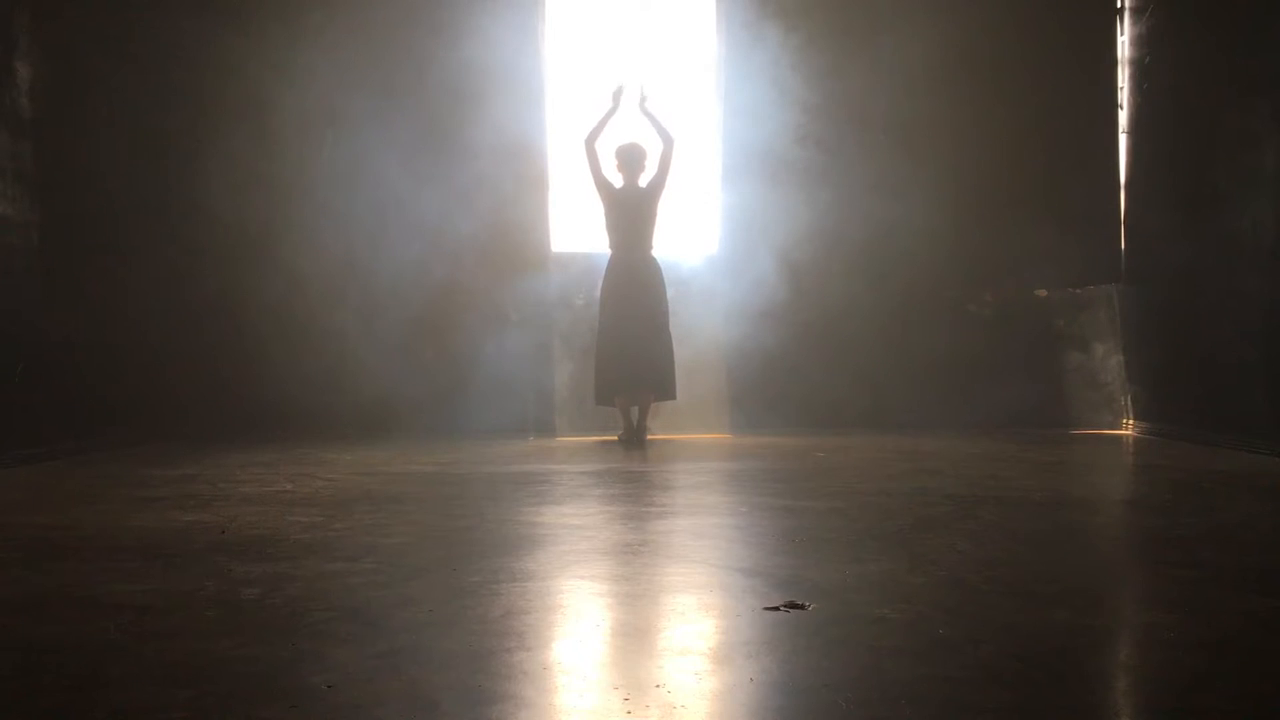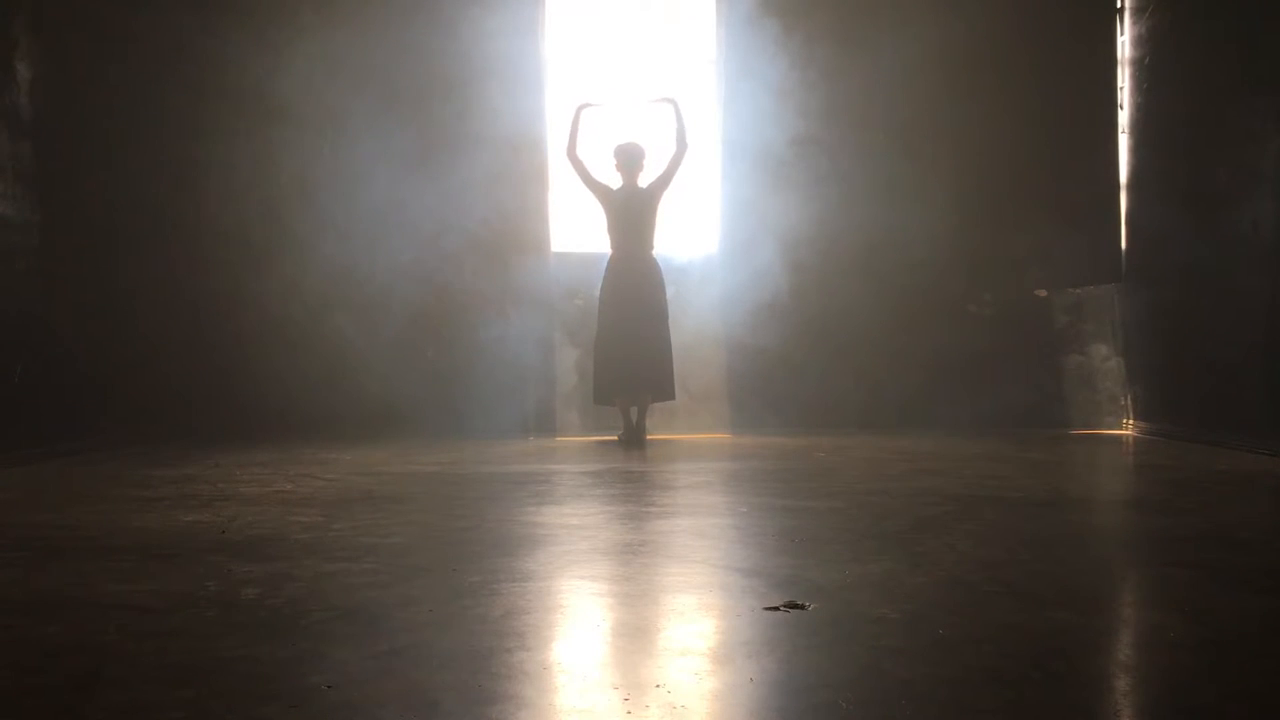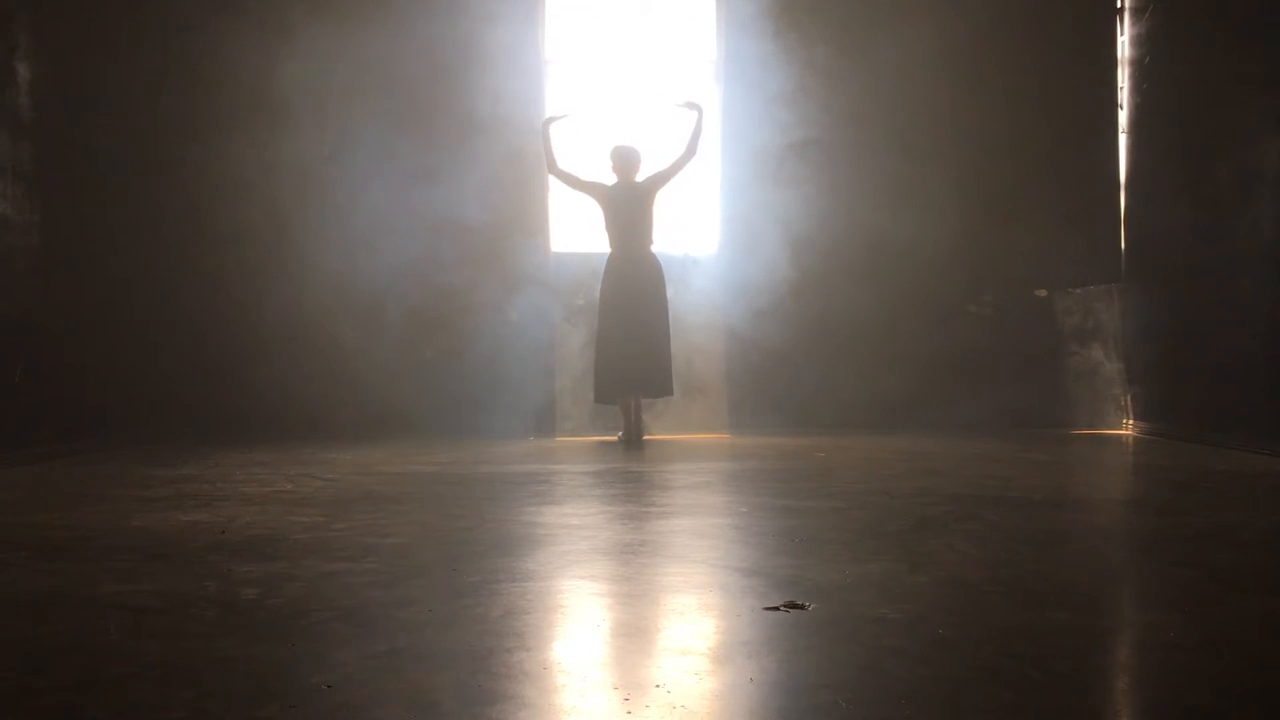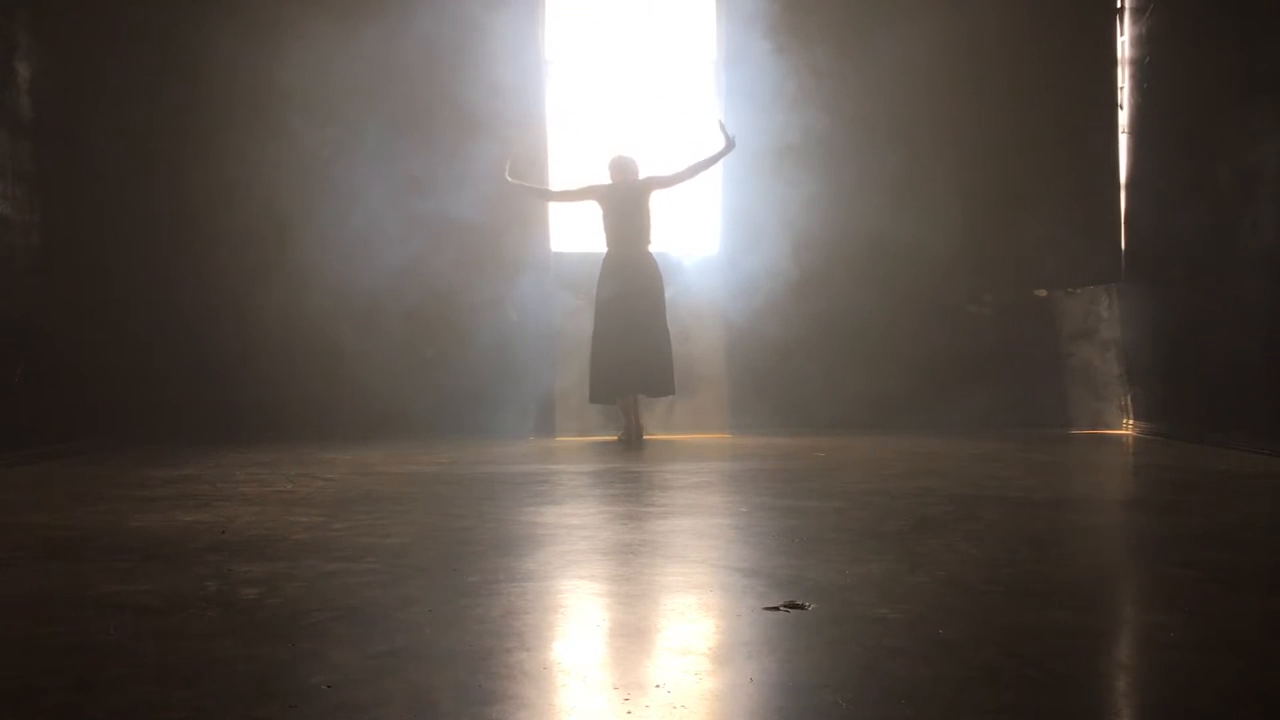
dt=1s
person 1, frame 1
left shoulder: (608, 195)
right shoulder: (652, 194)
left elbow: (589, 143)
right elbow: (669, 143)
left wrist: (613, 109)
right wrist: (645, 112)
left hip: (618, 275)
right hip: (647, 274)
left knee: (618, 350)
right knee: (649, 348)
left ankle: (628, 427)
right ankle: (641, 425)
person 1, frame 2
left shoulder: (607, 196)
right shoulder: (652, 194)
left elbow: (572, 154)
right elbow: (681, 149)
left wrist: (579, 113)
right wrist: (674, 108)
left hip: (618, 275)
right hip: (647, 274)
left knee: (616, 350)
right knee: (649, 349)
left ankle: (628, 426)
right ankle: (640, 424)
person 1, frame 3
left shoulder: (603, 193)
right shoulder: (648, 189)
left elbow: (554, 169)
right elbow: (688, 154)
left wrist: (546, 130)
right wrist: (698, 115)
left hip: (618, 272)
right hip: (647, 271)
left knee: (617, 346)
right knee: (647, 343)
left ankle: (629, 425)
right ankle: (637, 420)
person 1, frame 4
left shoulder: (601, 191)
right shoulder: (645, 186)
left elbow: (551, 195)
right elbow: (688, 173)
left wrist: (513, 181)
right wrist: (725, 150)
left hip: (615, 271)
right hip: (644, 270)
left knee: (616, 345)
right knee: (644, 342)
left ankle: (630, 424)
right ankle: (635, 421)
